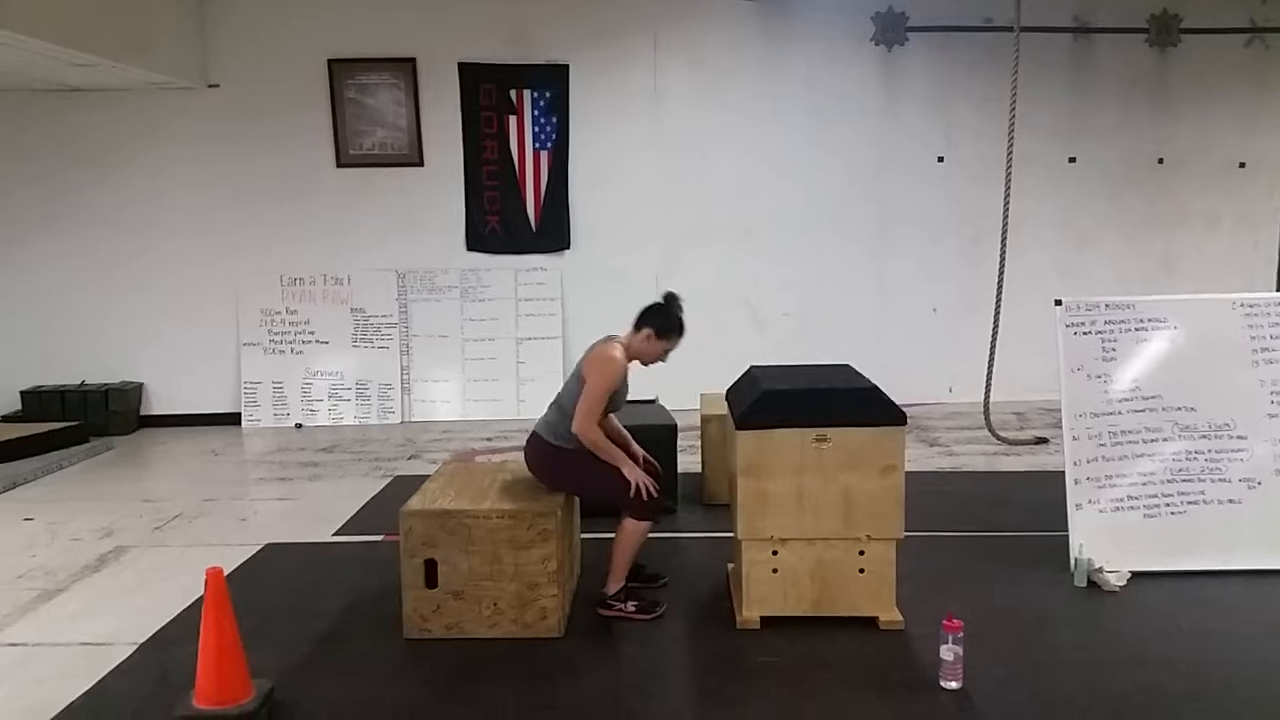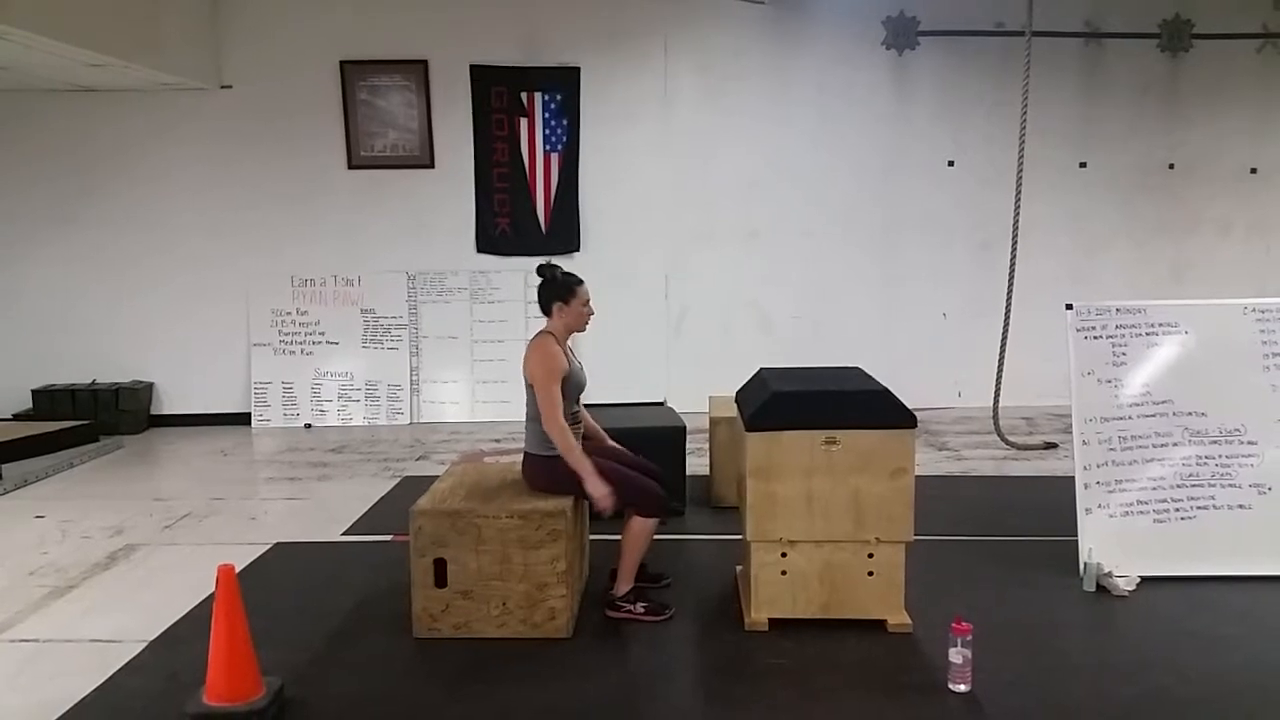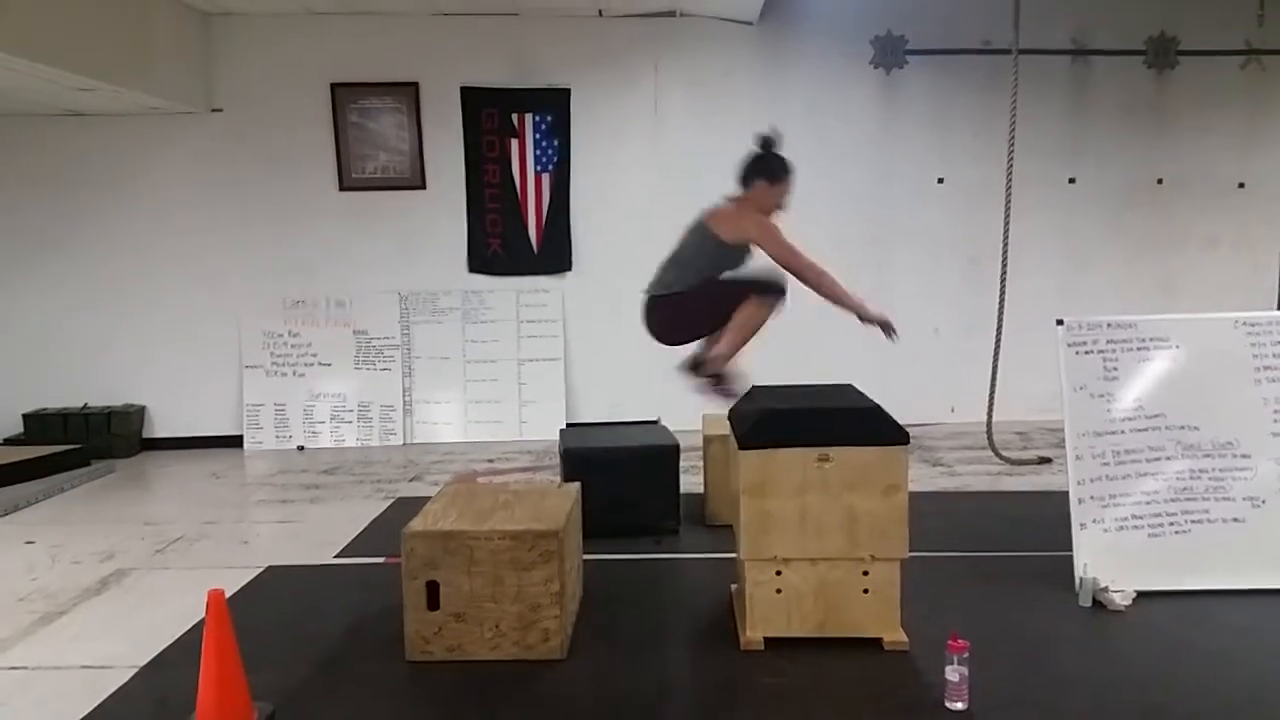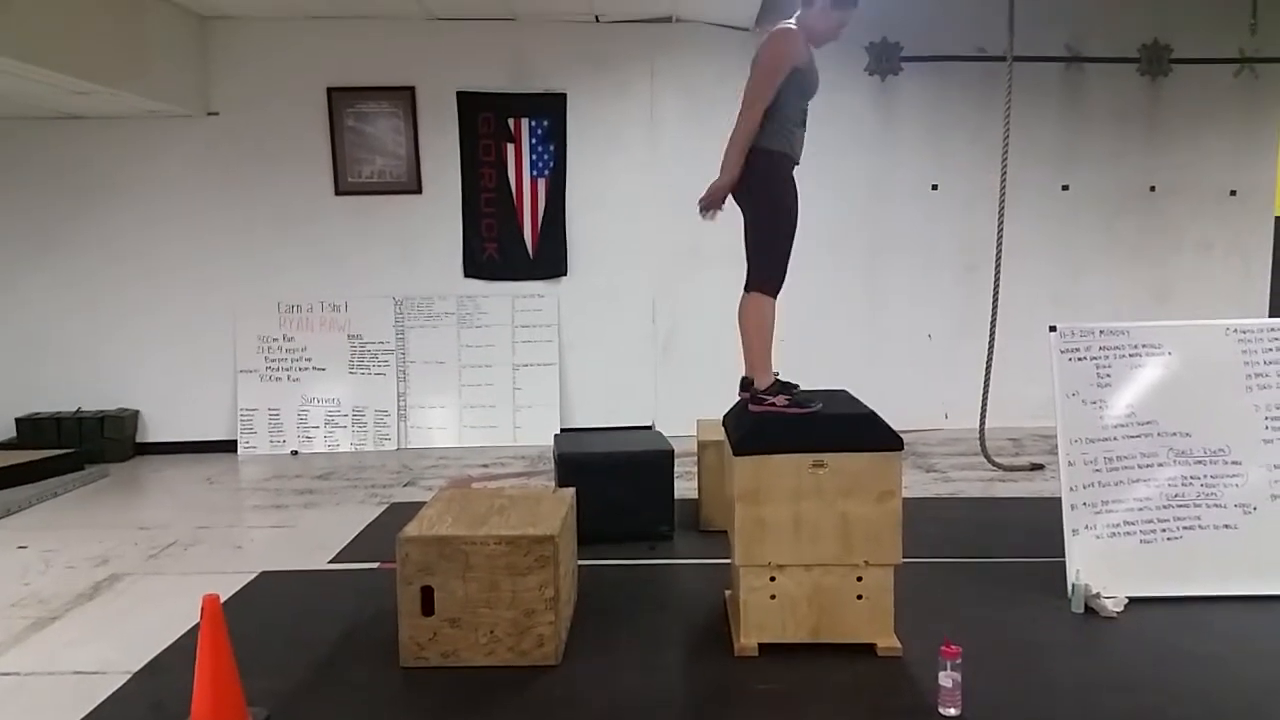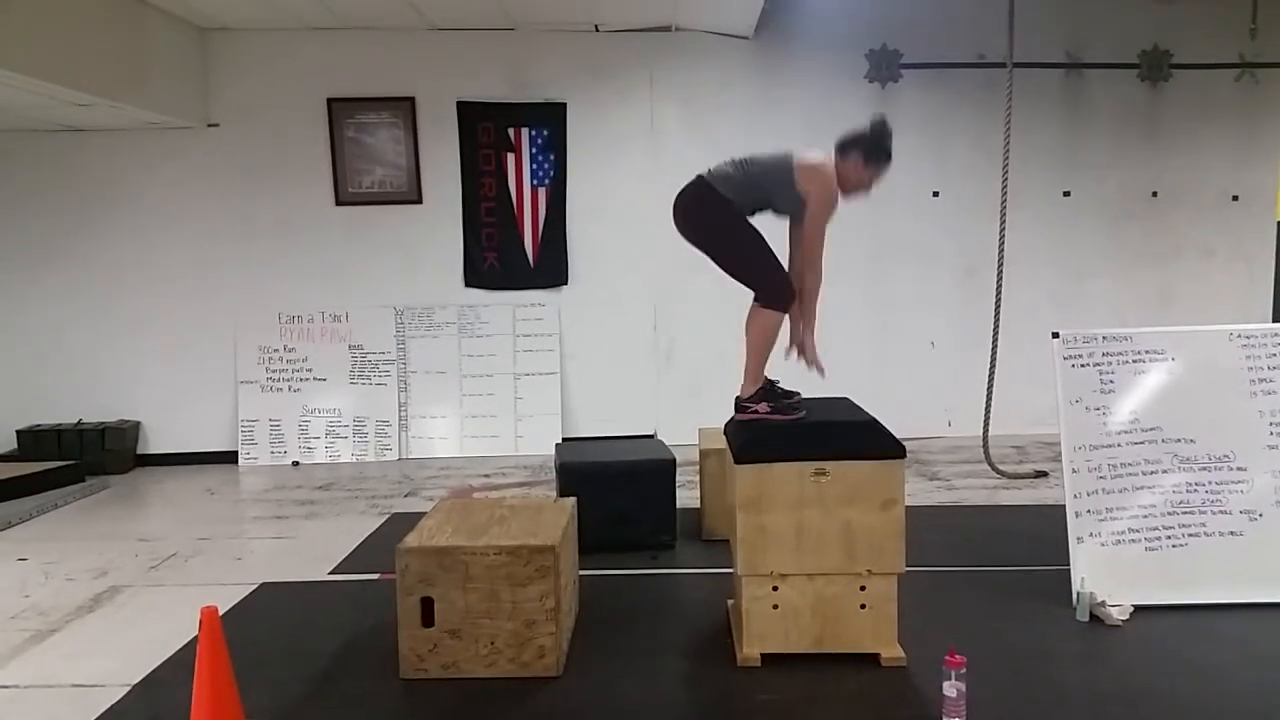
dt=1s
person 1, frame 1
left shoulder: (615, 349)
right shoulder: (613, 361)
right elbow: (583, 428)
left wrist: (631, 447)
right wrist: (624, 463)
left hip: (562, 447)
right hip: (552, 455)
left knee: (650, 477)
right knee: (645, 499)
left ankle: (625, 567)
right ankle: (614, 595)
person 1, frame 2
left shoulder: (559, 344)
right shoulder: (546, 350)
right elbow: (553, 424)
left wrist: (607, 443)
right wrist: (590, 478)
left hip: (570, 448)
right hip: (550, 461)
left knee: (651, 476)
right knee: (651, 499)
left ankle: (629, 566)
right ankle: (622, 596)
person 1, frame 3
left shoulder: (736, 214)
right shoulder: (748, 220)
left elbow: (797, 266)
right elbow: (805, 269)
right wrist: (861, 308)
left hip: (672, 305)
right hip: (671, 313)
left knee: (751, 293)
right knee: (770, 291)
left ankle: (707, 361)
right ankle: (714, 366)
person 1, frame 4
left shoulder: (795, 44)
right shoulder: (788, 39)
left elbow: (760, 110)
right elbow: (751, 109)
left wrist: (730, 179)
right wrist: (728, 176)
left hip: (768, 170)
right hip: (765, 169)
left knee: (764, 279)
right knee: (765, 279)
left ankle: (756, 379)
right ankle: (762, 388)
person 1, frame 5
left shoulder: (815, 173)
right shoulder: (824, 183)
left elbow: (799, 259)
right elbow: (810, 267)
left wrist: (798, 329)
right wrist: (806, 335)
left hip: (702, 203)
right hip: (706, 206)
left knee: (770, 288)
right knee: (775, 291)
left ankle: (755, 386)
right ankle: (750, 400)
